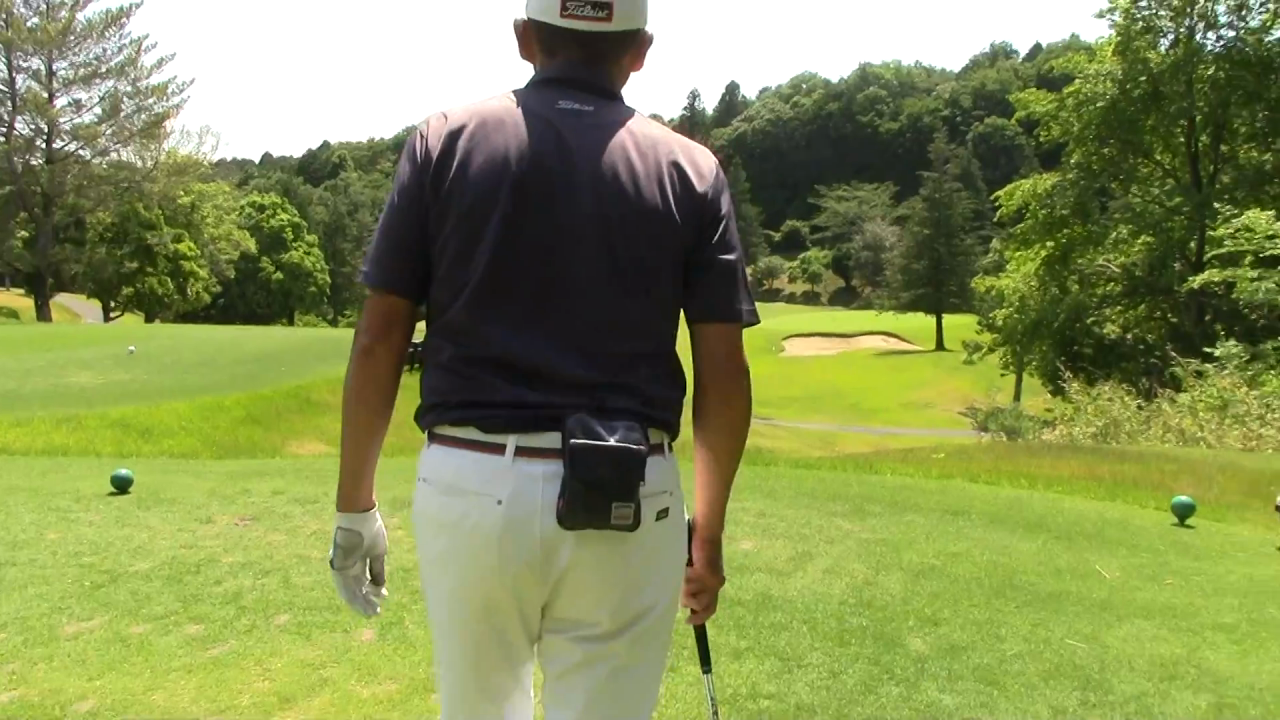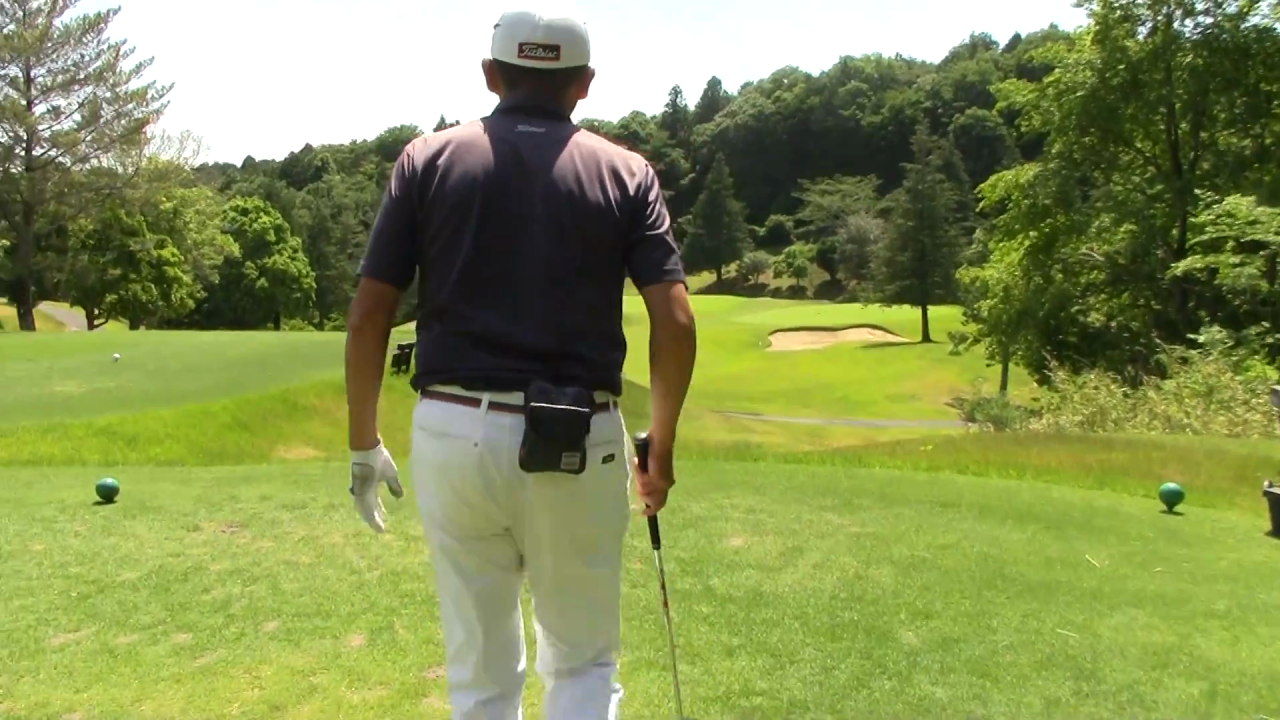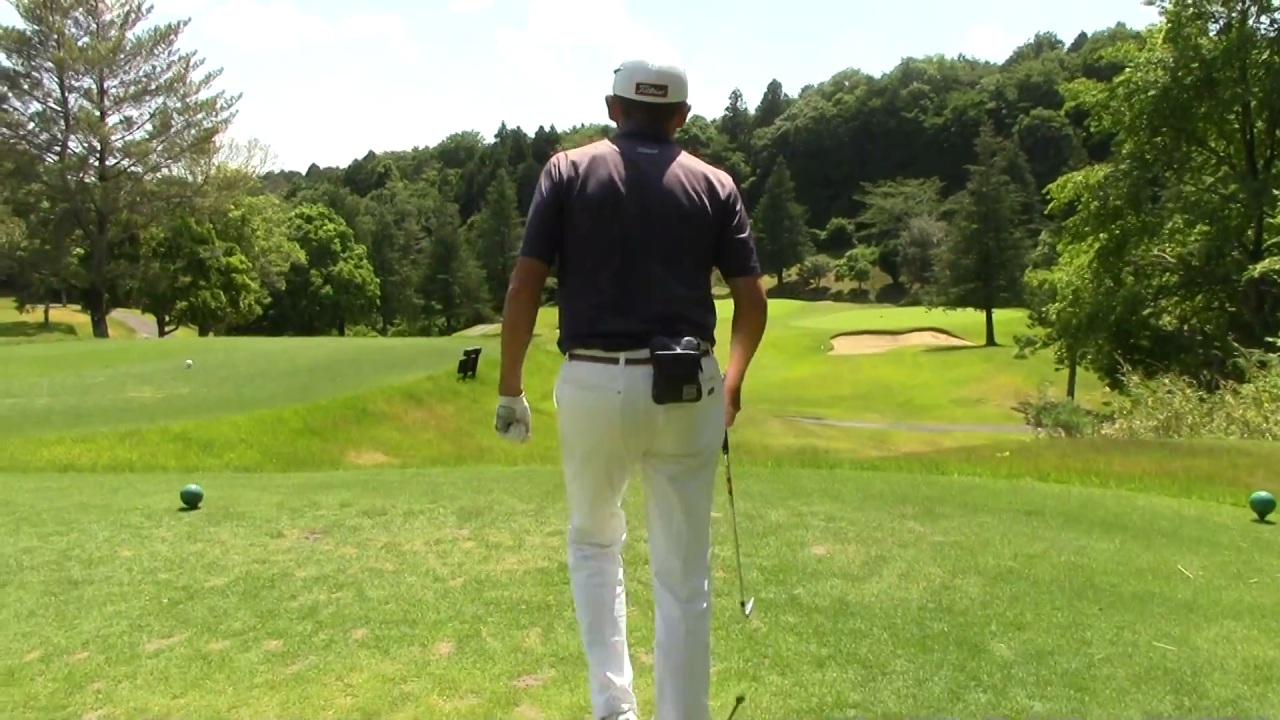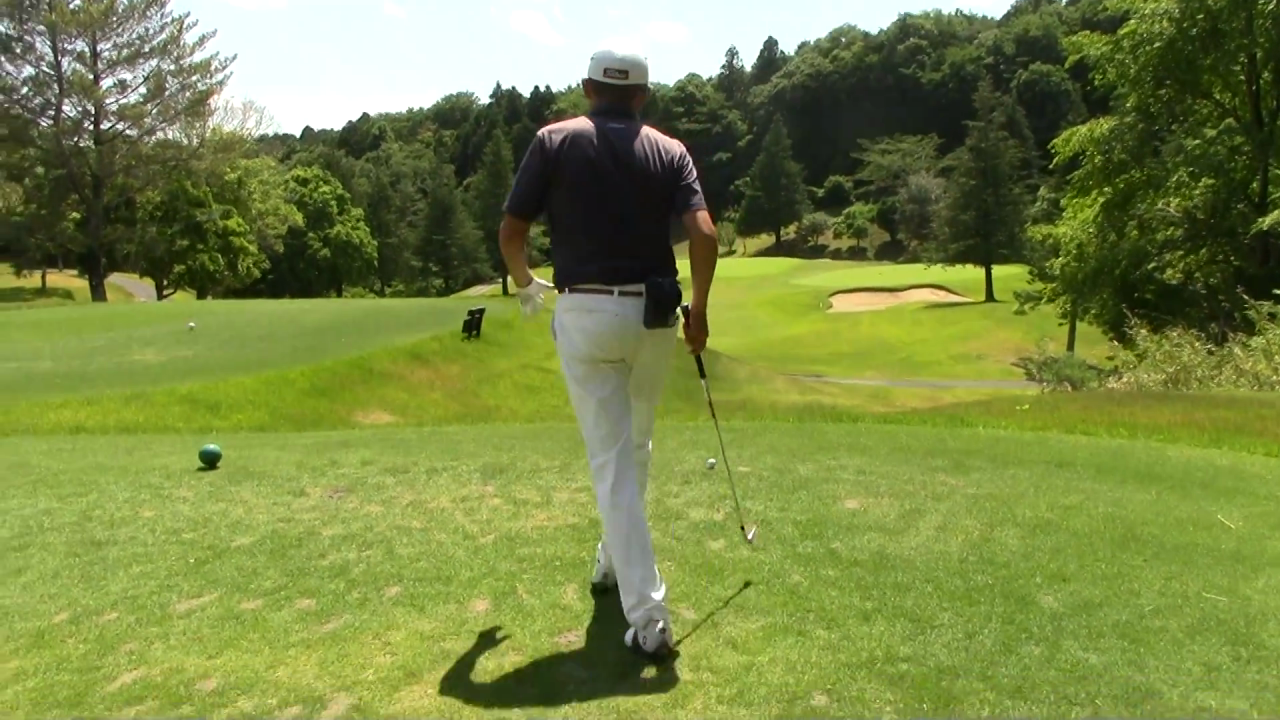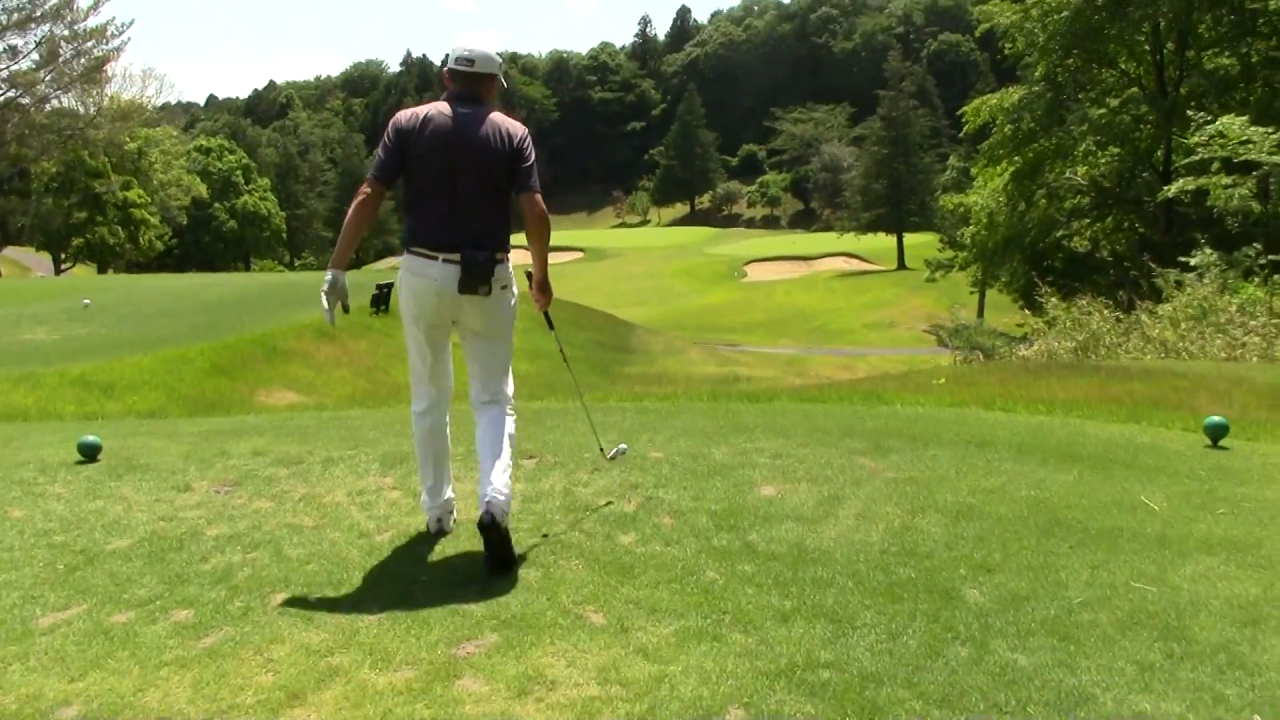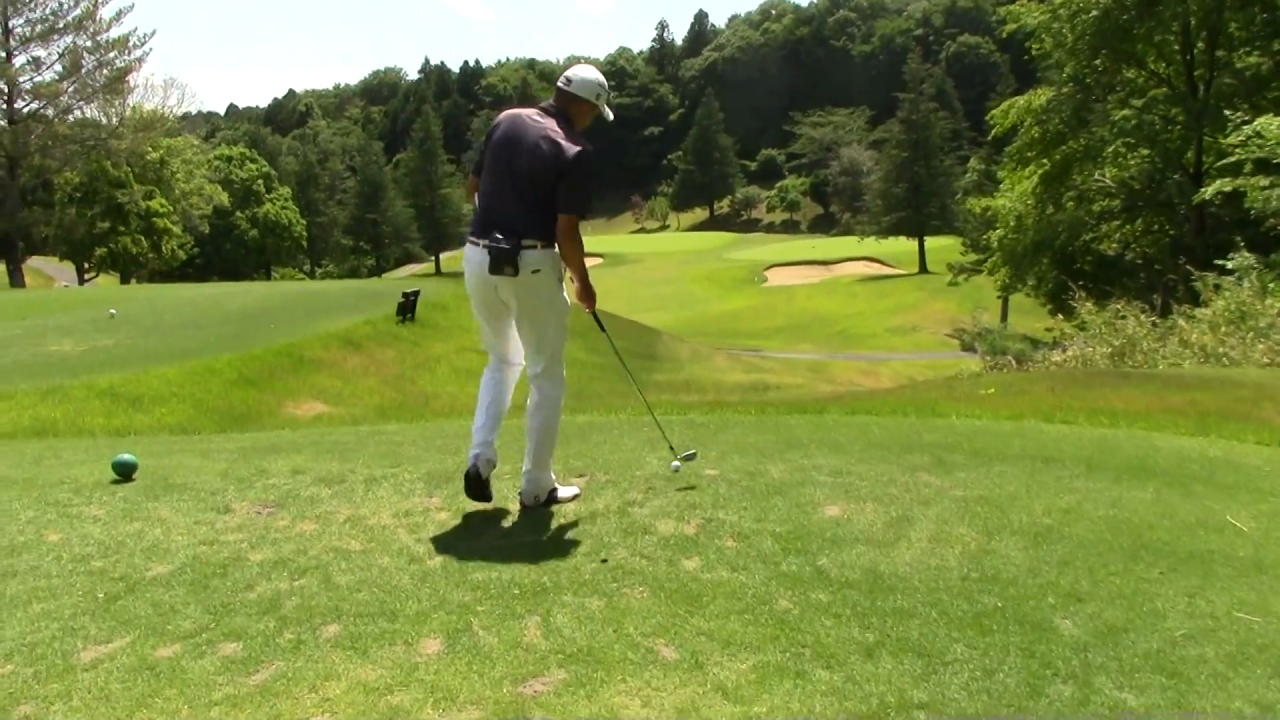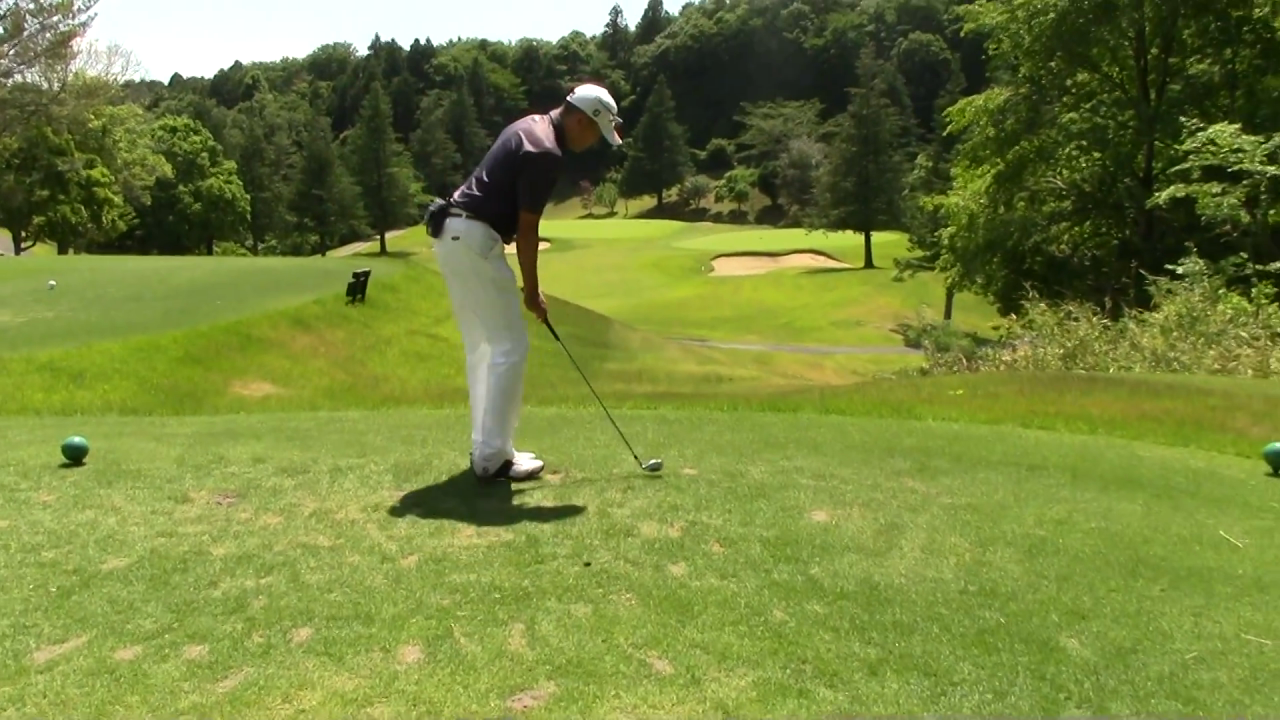
dt=0.7s
person 1, frame 1
left shoulder: (443, 141)
right shoulder: (688, 168)
left elbow: (377, 340)
right elbow: (724, 371)
left wrist: (353, 505)
right wrist: (709, 531)
left hip: (468, 489)
right hip: (624, 502)
person 1, frame 2
left shoulder: (427, 158)
right shoulder: (624, 171)
left elbow: (368, 313)
right elbow: (675, 320)
left wrist: (364, 445)
right wrist: (662, 443)
left hip: (453, 434)
right hip: (579, 443)
person 1, frame 3
left shoulder: (568, 170)
right shoulder: (714, 184)
left elbow: (524, 284)
right elbow: (752, 301)
left wrist: (509, 388)
right wrist: (733, 381)
left hip: (591, 386)
right hip: (686, 389)
left knee: (593, 544)
right knee: (683, 580)
person 1, frame 4
left shoulder: (553, 140)
right shoulder: (669, 150)
left elbow: (510, 232)
right elbow: (704, 234)
left wrist: (525, 282)
right wrist: (699, 309)
left hip: (587, 314)
right hip: (654, 315)
left knee: (612, 465)
right knee: (632, 447)
left ankle: (649, 617)
right ankle: (616, 565)
person 1, frame 5
left shoulder: (409, 122)
right shoulder: (512, 132)
left elbow: (368, 197)
right elbow: (535, 212)
left wrist: (336, 268)
right wrist: (541, 274)
left hip: (423, 275)
right hip: (488, 281)
left knee: (429, 399)
right knee: (494, 401)
left ankle: (437, 509)
right ankle: (494, 503)
person 1, frame 6
left shoulder: (505, 120)
right shoulder: (574, 152)
left elbow: (472, 186)
right elbow: (566, 232)
right wrist: (583, 284)
left hip: (479, 258)
right hip: (533, 264)
left knee: (502, 364)
right knee: (546, 375)
left ankle: (481, 459)
right ankle: (537, 485)
person 1, frame 7
left shoulder: (532, 125)
right shoulder: (545, 152)
right elbow: (526, 228)
right wrist: (531, 289)
left hip: (456, 232)
right hip: (472, 238)
left knee: (482, 347)
right knee: (509, 347)
left ankle: (487, 447)
right ankle: (493, 455)
